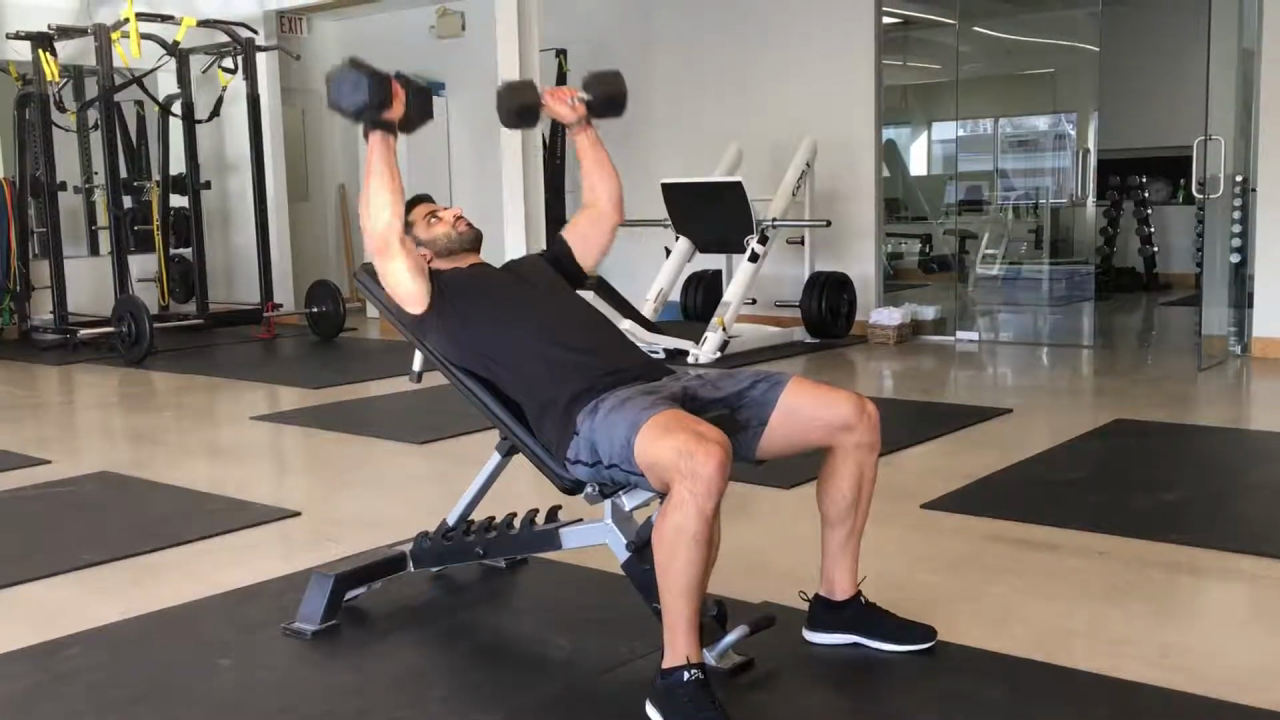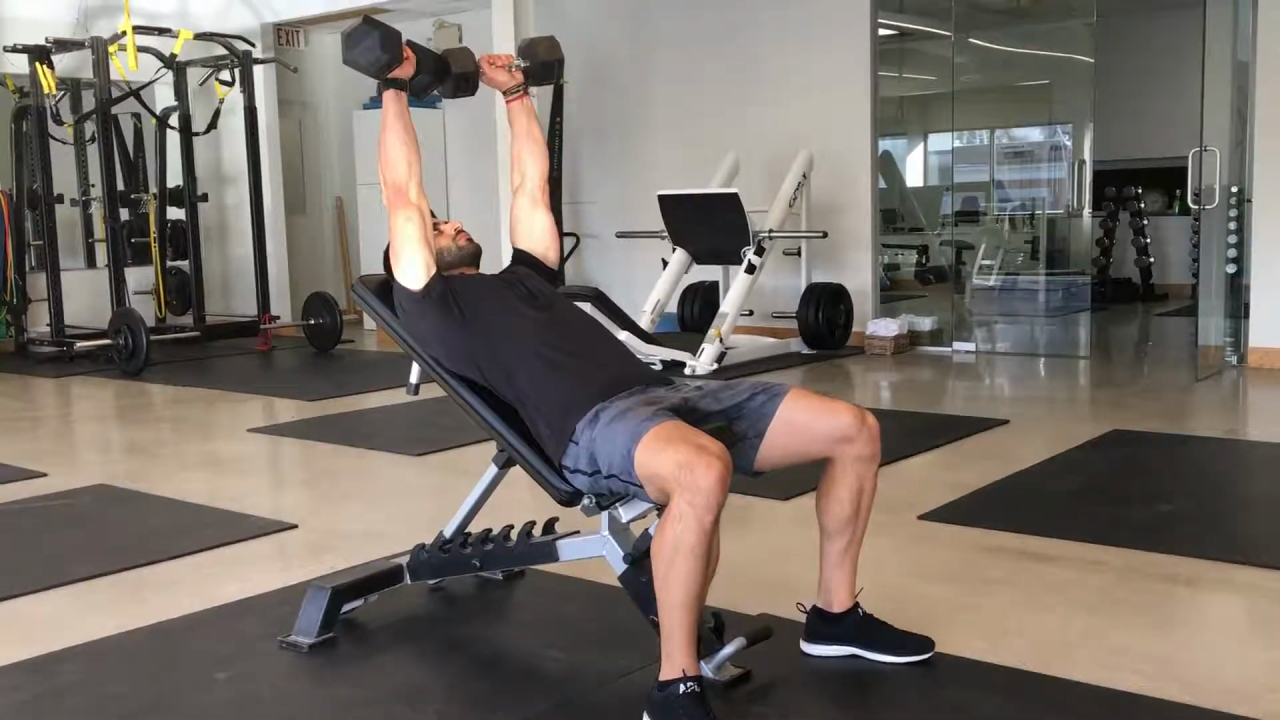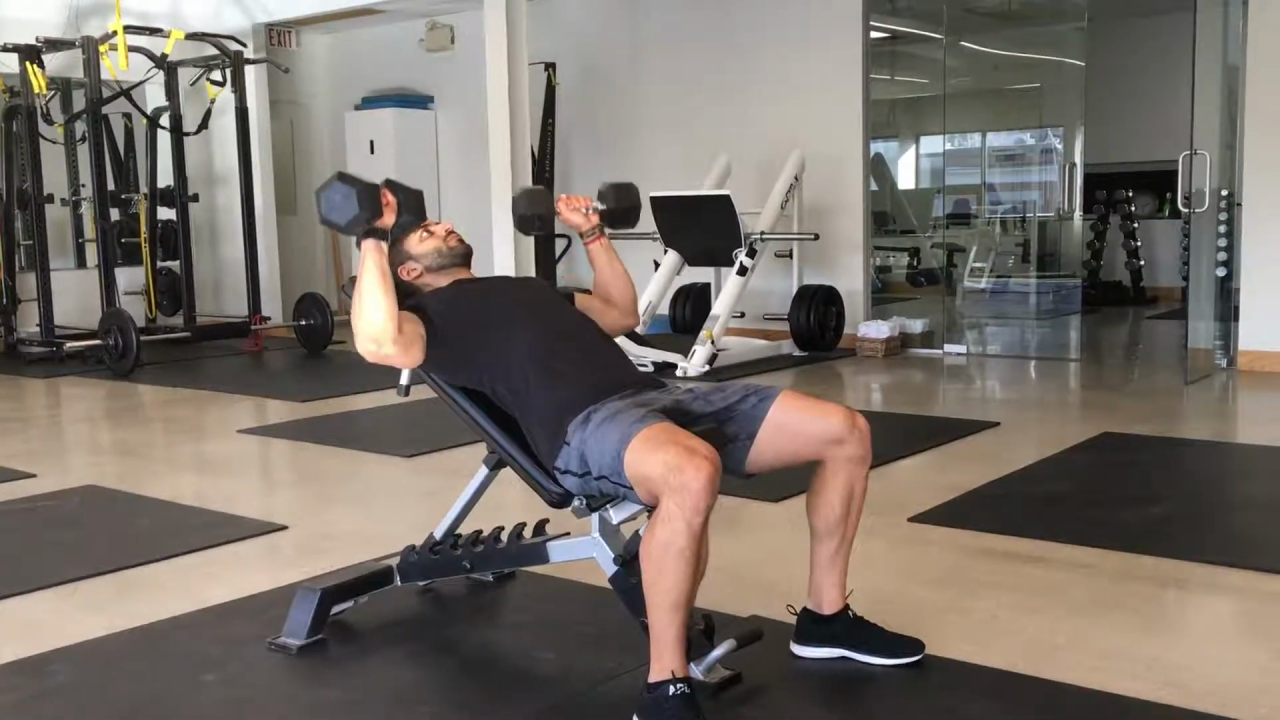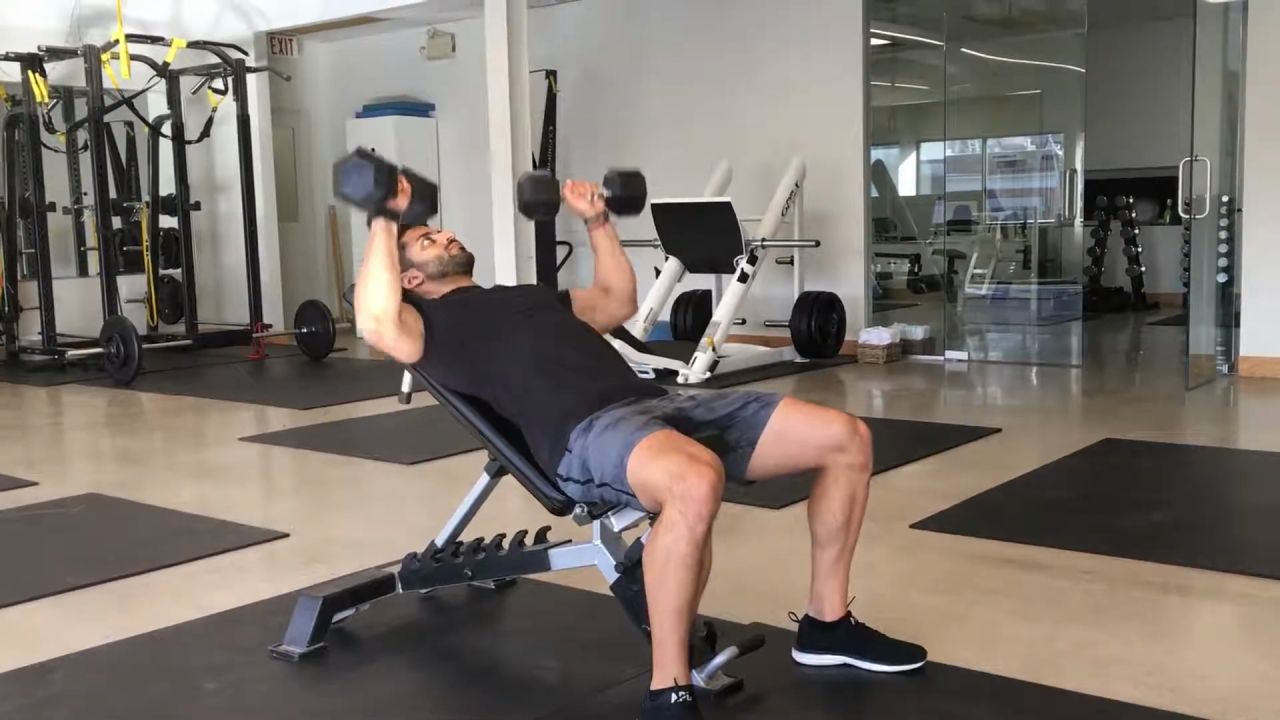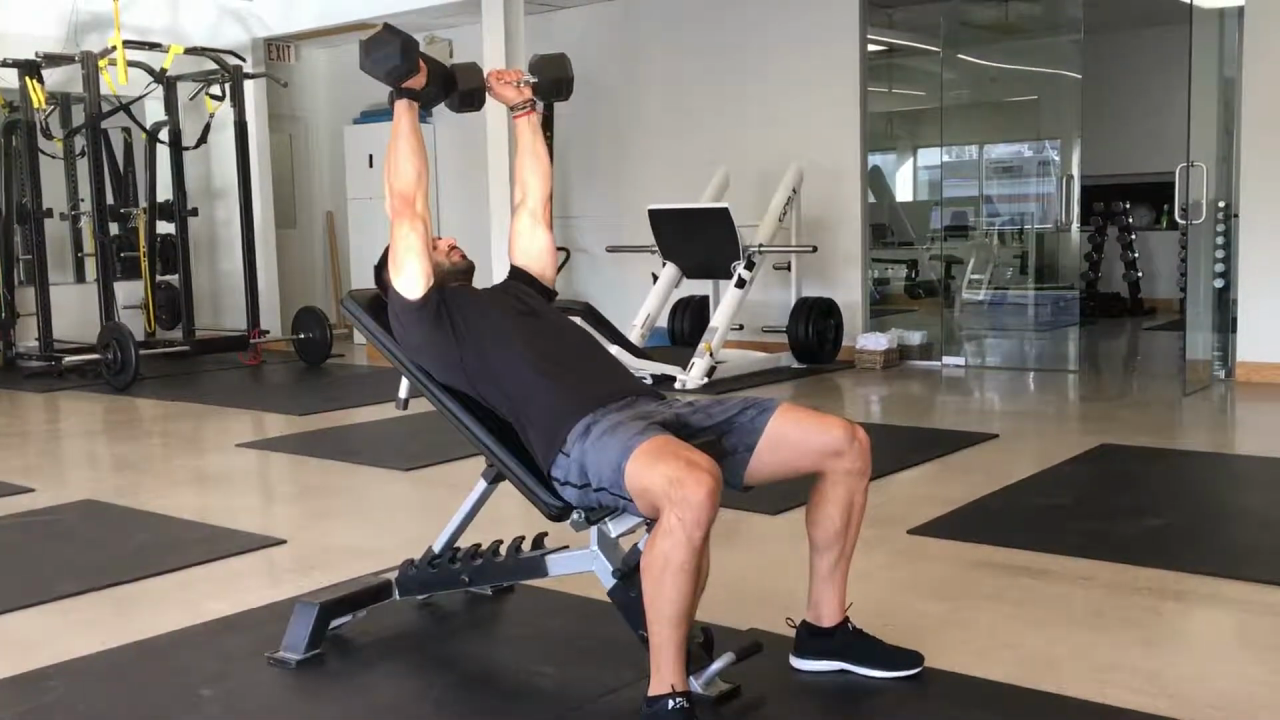
dt=1s
person 1, frame 1
left shoulder: (531, 269)
right shoulder: (437, 299)
left elbow: (605, 210)
right elbow: (382, 240)
left wrist: (579, 127)
right wrist: (380, 133)
left hip: (663, 381)
right hip: (591, 414)
left knee: (855, 419)
right knee: (703, 459)
left ankle: (837, 602)
person 1, frame 2
left shoulder: (522, 276)
right shoulder: (435, 305)
left elbow: (531, 184)
right elbow: (402, 196)
left wrist: (515, 93)
right wrist: (395, 89)
left hip: (661, 392)
right hip: (591, 426)
left knee: (854, 429)
right knee: (703, 473)
left ankle: (835, 614)
person 1, frame 3
left shoulder: (525, 286)
right shoulder: (431, 313)
left elbow: (621, 311)
right elbow: (379, 343)
left wrist: (591, 233)
right wrist: (375, 238)
left hip: (651, 392)
right hip: (583, 425)
left knee: (845, 431)
right knee: (692, 475)
left ankle: (825, 617)
person 1, frame 4
left shoulder: (524, 294)
right shoulder: (433, 319)
left elbow: (619, 302)
right elbow: (379, 327)
left wrist: (596, 223)
right wrist: (385, 220)
left hip: (654, 400)
right hip: (586, 431)
left knee: (846, 439)
right knee: (695, 481)
left ankle: (827, 624)
person 1, frame 5
left shoulder: (517, 290)
right shoulder: (429, 319)
left elbow: (532, 203)
right elbow: (405, 212)
left wrist: (522, 111)
right wrist: (406, 102)
left hip: (651, 407)
right hip: (582, 438)
left knee: (844, 444)
right knee: (692, 489)
left ankle: (824, 628)
